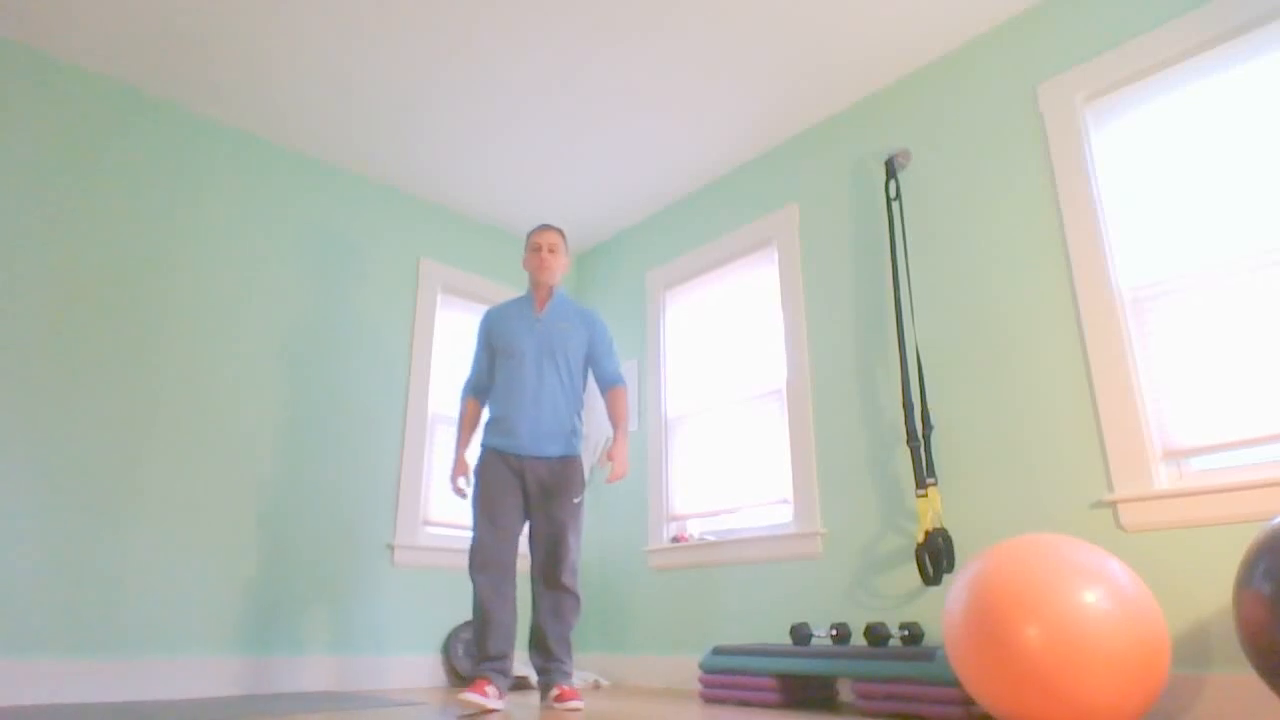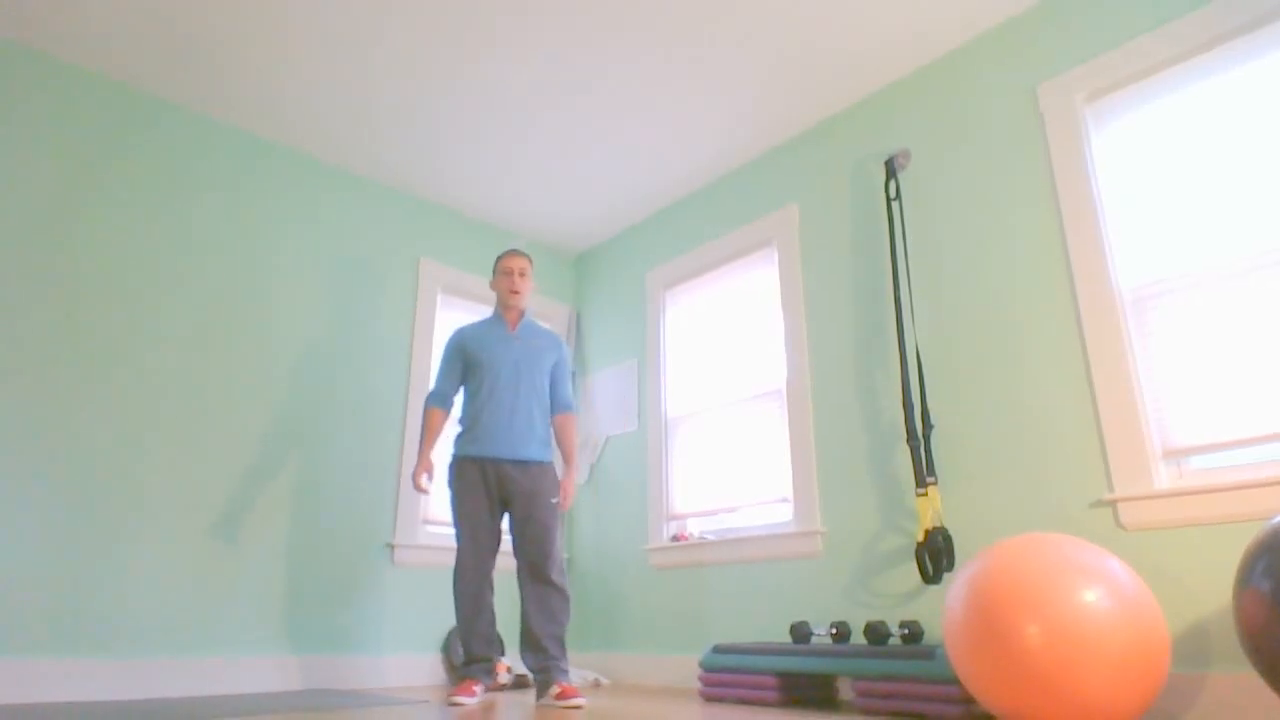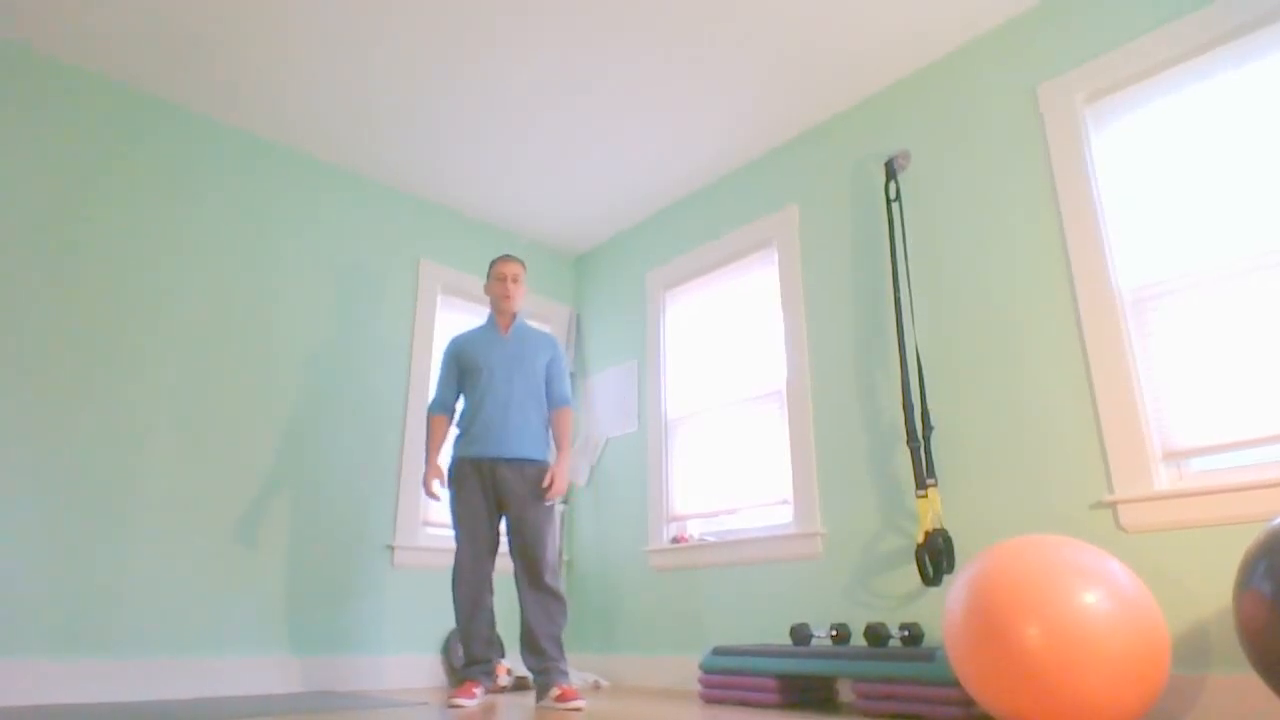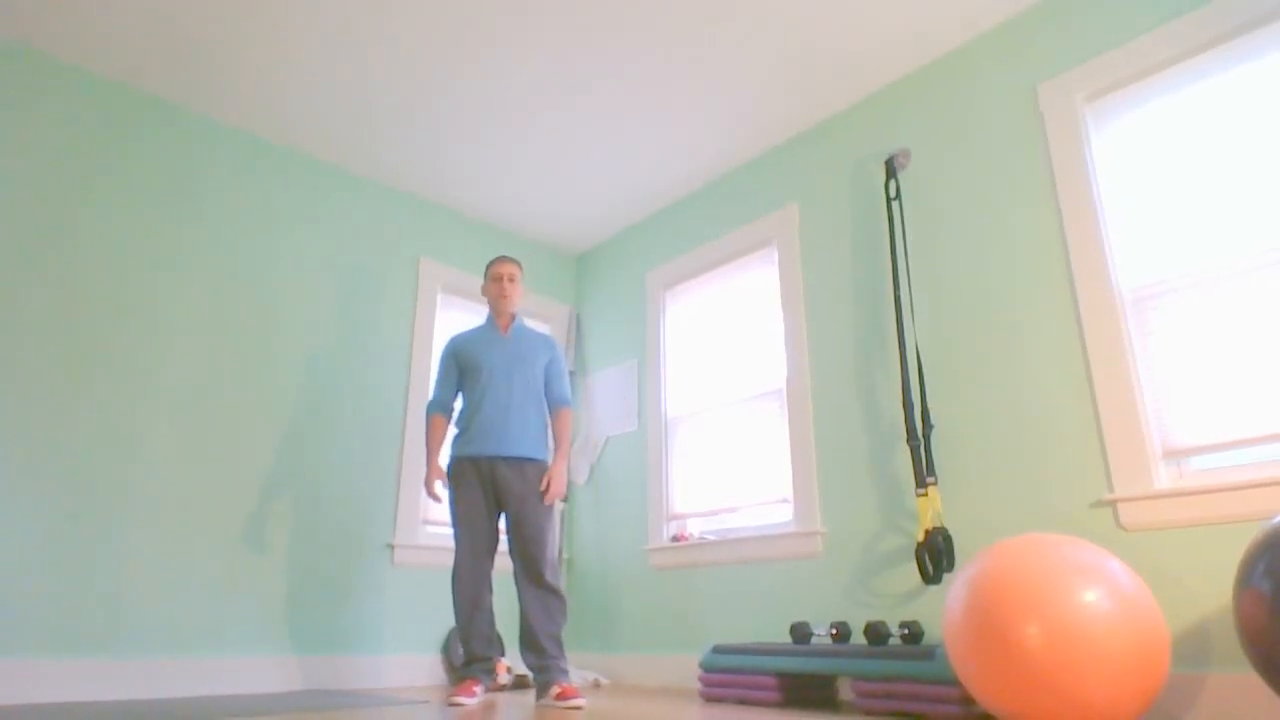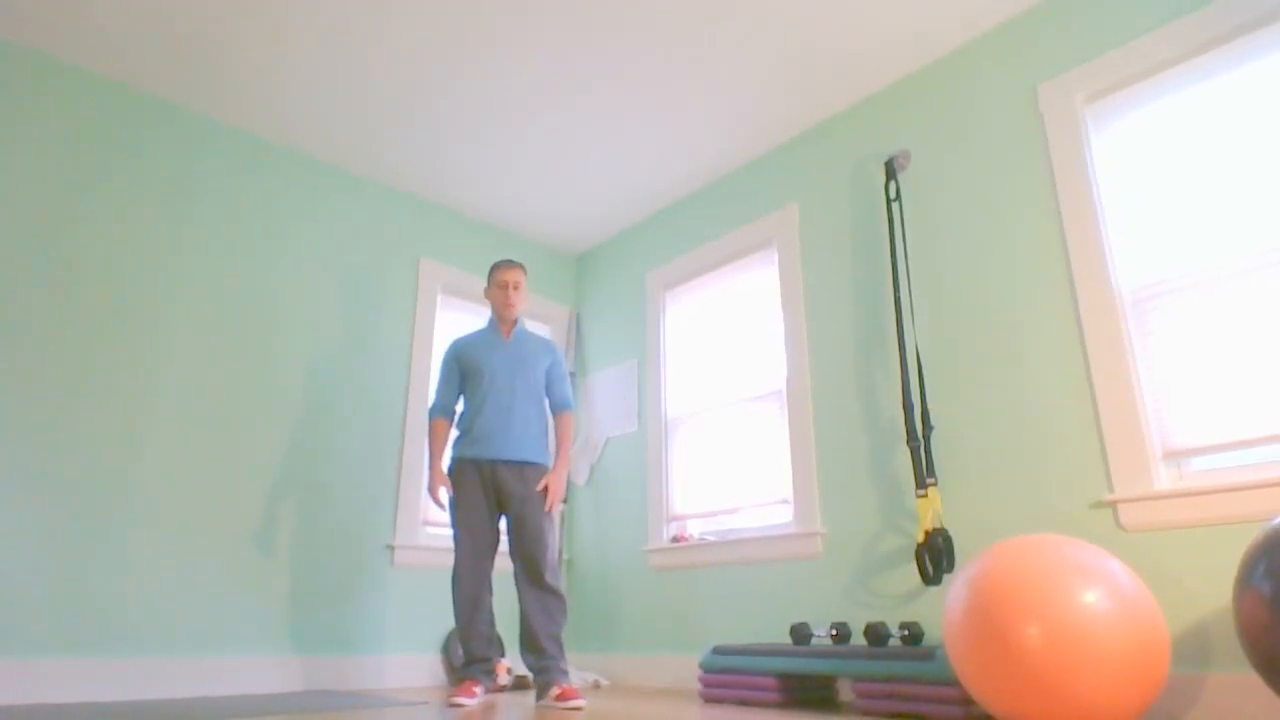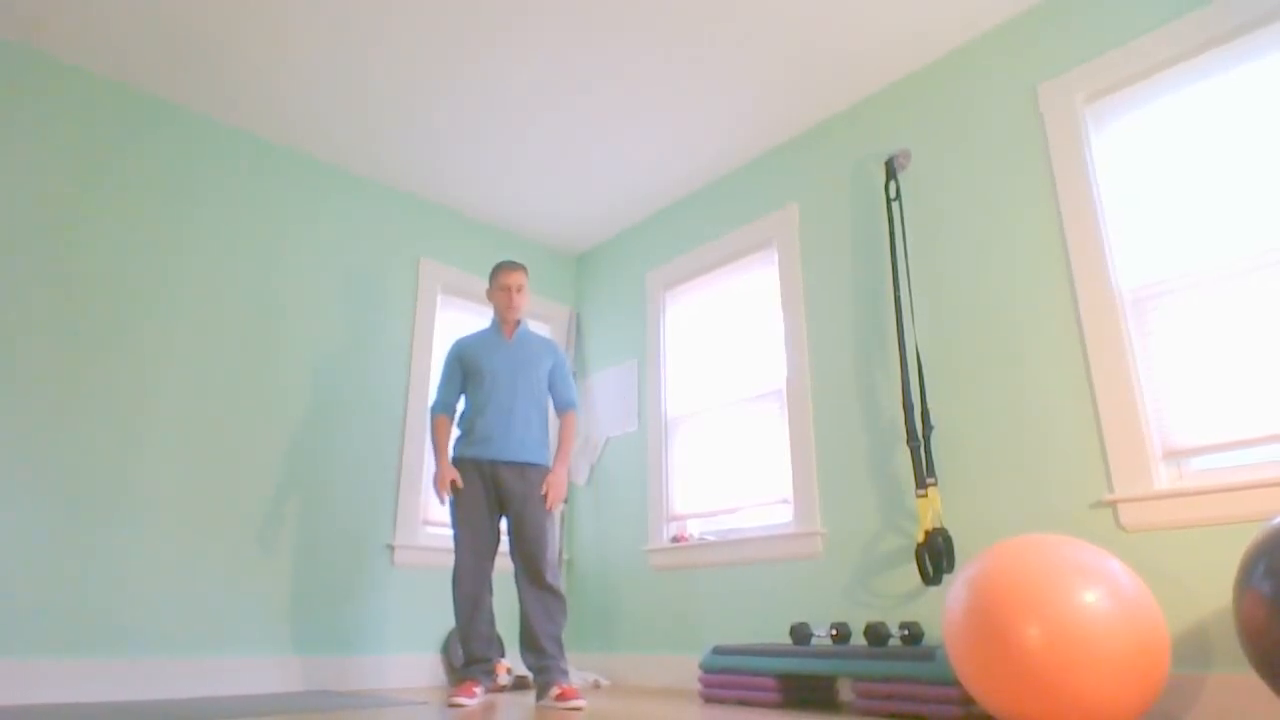
dt=0.7s
person 1, frame 1
left shoulder: (587, 322)
right shoulder: (496, 319)
left elbow: (612, 381)
right elbow: (476, 389)
left wrist: (620, 437)
right wrist: (460, 451)
left hip: (560, 460)
right hip: (499, 456)
left knee: (557, 569)
right knee: (490, 558)
left ankle: (556, 677)
right ankle: (492, 675)
person 1, frame 2
left shoulder: (552, 344)
right shoulder: (465, 338)
left elbow: (563, 409)
right elbow: (440, 398)
left wrist: (570, 467)
right wrist: (424, 453)
left hip: (534, 467)
right hip: (473, 465)
left knee: (544, 568)
right knee: (473, 568)
left ankle: (551, 674)
right ankle: (477, 671)
person 1, frame 3
left shoulder: (547, 345)
right shoulder: (462, 345)
left elbow: (561, 404)
right elbow: (442, 406)
left wrist: (563, 458)
right wrist: (432, 458)
left hip: (530, 466)
right hip: (471, 466)
left knee: (539, 568)
right knee: (472, 569)
left ankle: (551, 676)
right ankle: (477, 674)
person 1, frame 4
left shoulder: (545, 345)
right shoulder: (460, 345)
left elbow: (560, 404)
right elbow: (440, 406)
left wrist: (561, 461)
right wrist: (432, 460)
left hip: (528, 464)
right hip: (470, 464)
left knee: (538, 565)
right knee: (472, 567)
left ankle: (551, 675)
right ankle: (477, 672)
person 1, frame 5
left shoulder: (546, 350)
right shoulder: (462, 349)
left elbow: (563, 409)
right elbow: (442, 410)
left wrist: (560, 466)
right wrist: (435, 466)
left hip: (529, 468)
right hip: (471, 468)
left knee: (539, 568)
right knee: (471, 569)
left ankle: (551, 676)
right ankle: (476, 673)
person 1, frame 6
left shoulder: (549, 350)
right shoulder: (465, 348)
left elbow: (567, 407)
right elbow: (443, 408)
left wrist: (561, 466)
right wrist: (443, 461)
left hip: (530, 469)
right hip: (472, 468)
left knee: (540, 569)
right knee: (471, 569)
left ankle: (551, 676)
right ankle: (477, 673)
